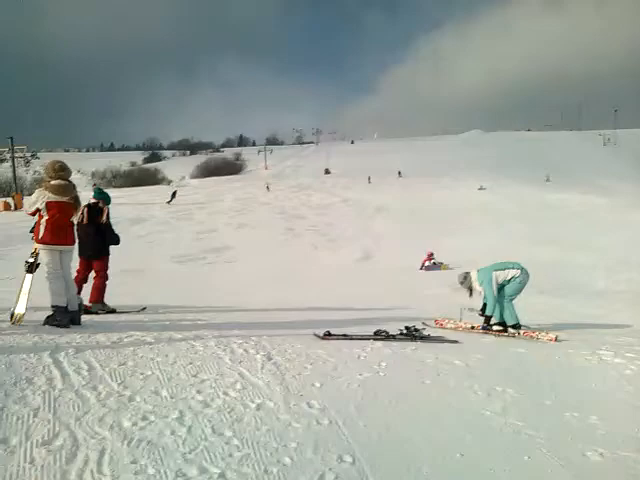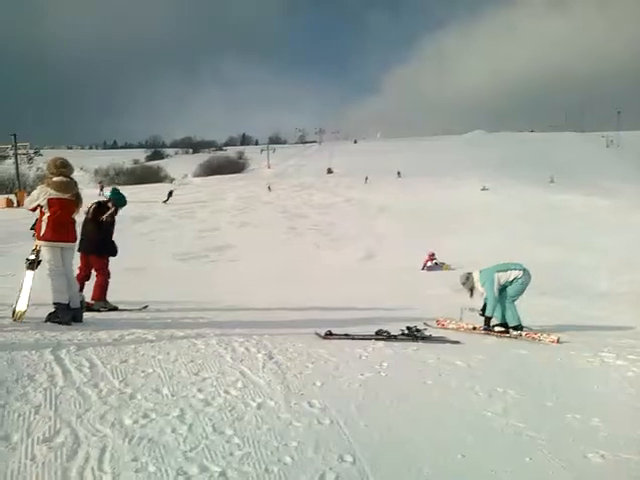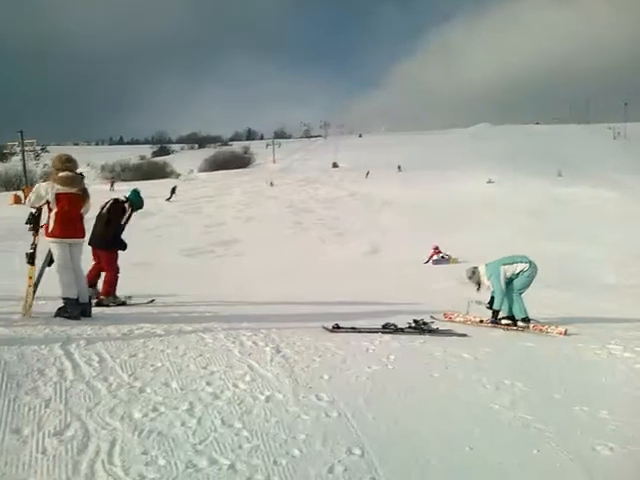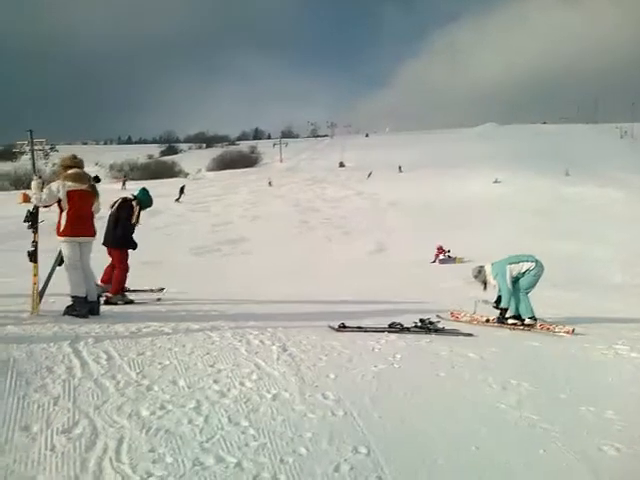
dt=0.3s
person 1, frame 1
left shoulder: (43, 193)
right shoulder: (73, 194)
left elbow: (29, 209)
left hip: (48, 240)
right hip: (67, 240)
left knee: (53, 275)
right knee: (66, 274)
left ankle: (60, 313)
right ankle: (73, 311)
person 1, frame 2
left shoulder: (44, 190)
right shoulder: (75, 191)
left elbow: (29, 204)
left hip: (49, 237)
right hip: (69, 237)
left knee: (55, 272)
right knee: (68, 272)
left ankle: (62, 310)
right ankle: (75, 308)
person 1, frame 3
left shoulder: (50, 186)
right shoulder: (82, 188)
left elbow: (31, 201)
left wrist: (38, 187)
left hip: (58, 233)
right hip: (77, 233)
left knee: (64, 268)
right knee: (76, 267)
left ankle: (70, 306)
right ankle: (83, 303)
person 1, frame 4
left shoulder: (60, 185)
right shoulder: (91, 186)
left elbow: (39, 200)
right elbow: (95, 209)
left wrist: (36, 184)
left hip: (69, 232)
right hip: (87, 232)
left knee: (73, 266)
right knee: (85, 265)
left ankle: (79, 304)
right ankle: (92, 302)
